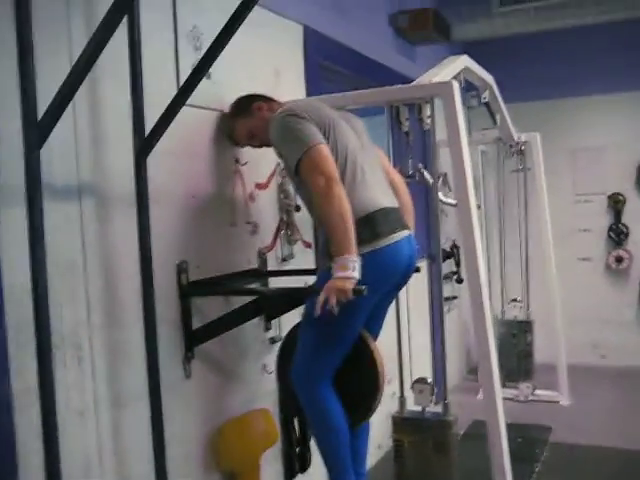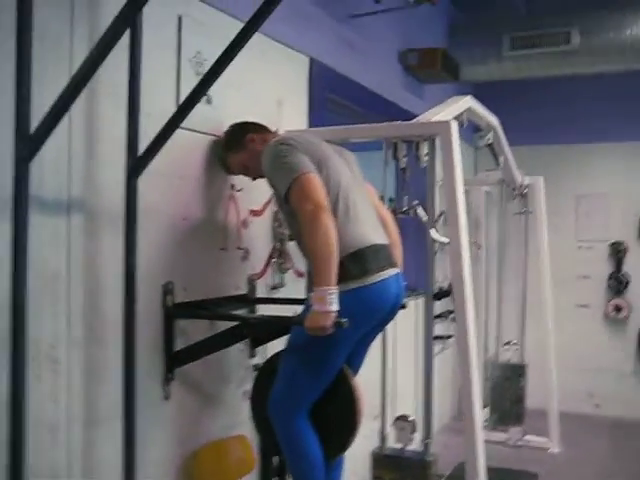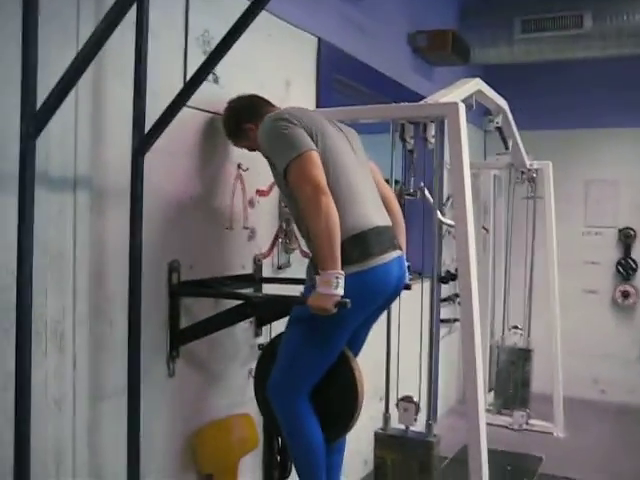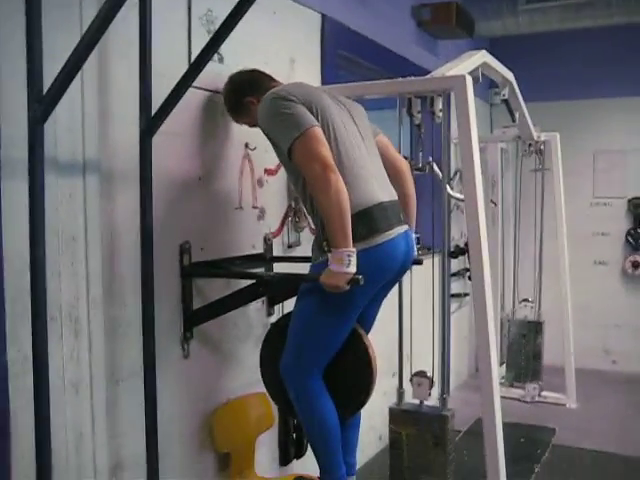
dt=0.4s
person 1, frame 1
left shoulder: (286, 119)
right shoulder: (339, 118)
left elbow: (328, 184)
right elbow: (396, 180)
left wrist: (344, 267)
left hip: (368, 251)
right hip: (399, 244)
left knee: (310, 378)
person 1, frame 2
left shoulder: (281, 149)
right shoulder: (332, 151)
left elbow: (318, 213)
right elbow: (385, 217)
left wrist: (323, 299)
left hip: (355, 288)
right hip: (388, 283)
left knee: (287, 408)
person 1, frame 3
left shoulder: (276, 125)
right shoulder: (335, 128)
left elbow: (317, 195)
right elbow: (387, 195)
left wrist: (329, 281)
left hip: (356, 270)
right hip: (388, 264)
left knee: (287, 390)
right knee: (324, 384)
person 1, frame 4
left shoulder: (276, 102)
right shoulder: (341, 102)
left elbow: (325, 173)
right elbow: (400, 168)
left wrist: (342, 259)
right wrist: (408, 234)
left hip: (364, 247)
right hip: (396, 240)
left knee: (300, 370)
right knee: (338, 363)
